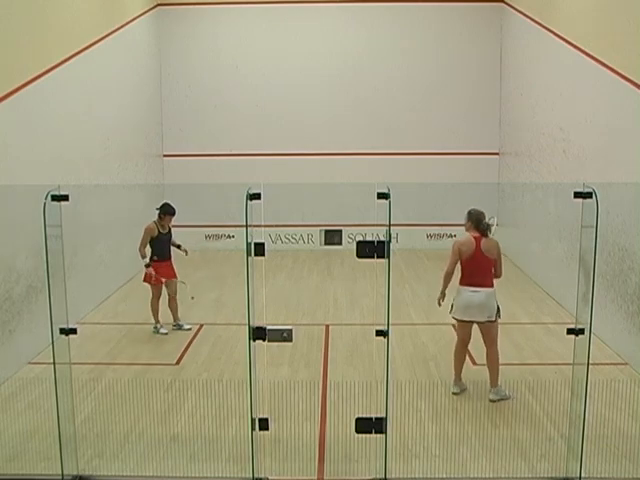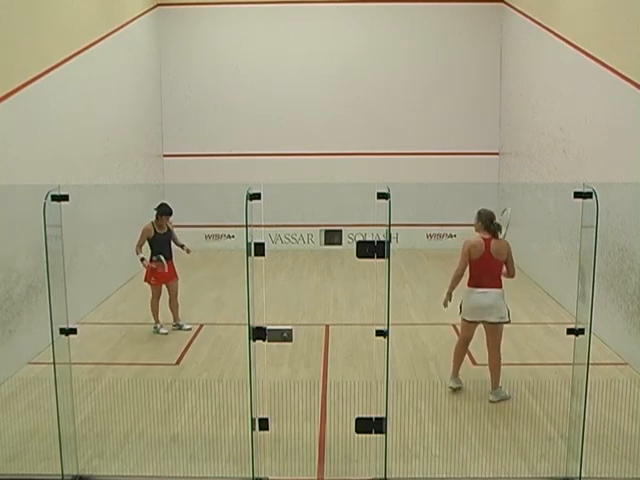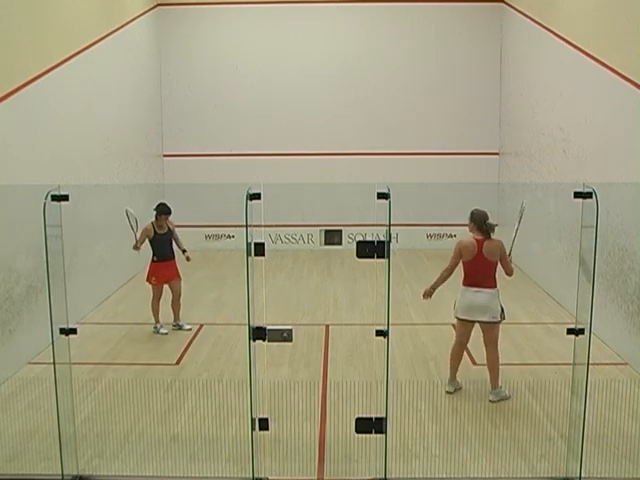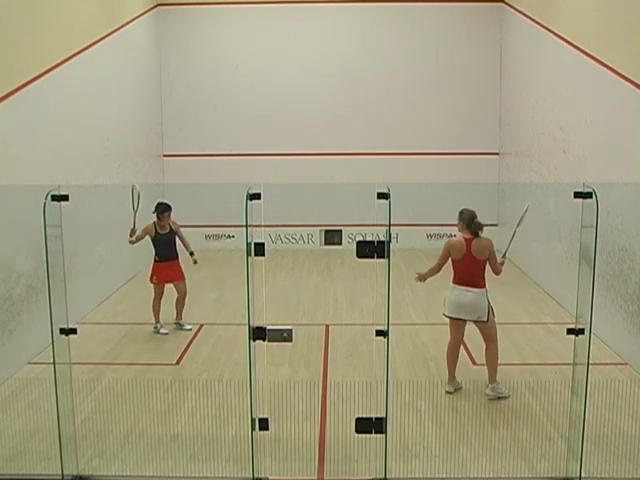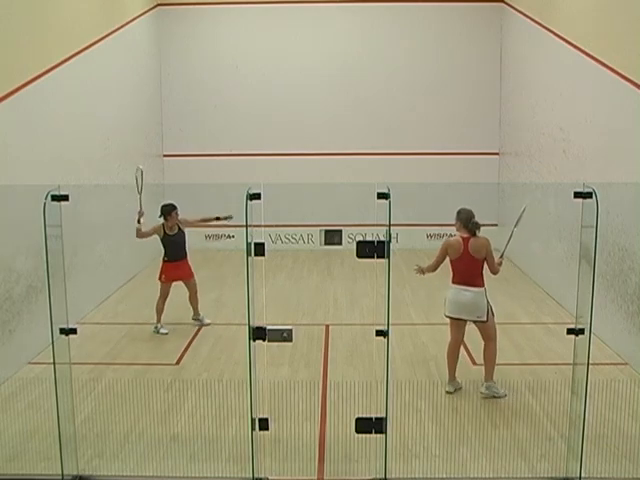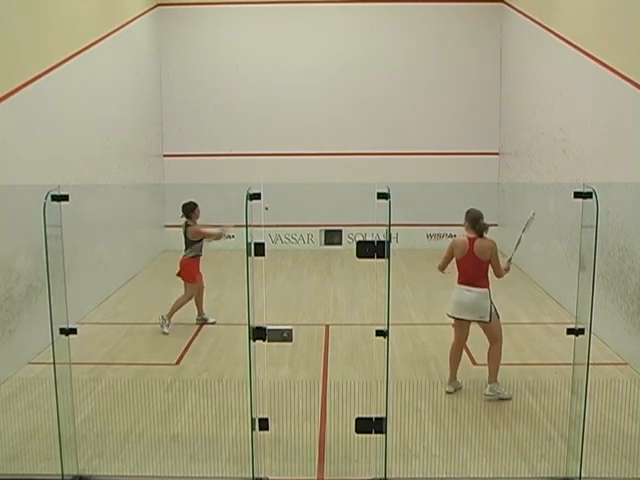
dt=0.3s
person 1, frame 1
left shoulder: (461, 243)
right shoulder: (494, 244)
left elbow: (449, 270)
right elbow: (498, 274)
left wrist: (442, 292)
left hip: (465, 294)
right hip: (486, 296)
left knee: (462, 342)
right knee: (491, 345)
left ankle: (457, 383)
right ankle: (495, 389)
person 1, frame 2
left shoulder: (470, 243)
right shoulder: (504, 245)
left elbow: (460, 271)
right elbow: (511, 274)
left wrist: (449, 293)
left hip: (473, 296)
right hip: (495, 298)
left knee: (463, 339)
right knee: (494, 347)
left ankle: (454, 378)
right ankle: (495, 390)
person 1, frame 3
left shoulder: (463, 244)
right shoulder: (497, 245)
left elbow: (448, 271)
right elbow: (509, 272)
left wrist: (432, 288)
right wrist: (508, 261)
left hip: (468, 296)
right hip: (489, 297)
left knee: (460, 342)
right knee: (491, 346)
left ankle: (452, 382)
right ankle: (495, 390)
person 1, frame 4
left shoulder: (452, 243)
right shoulder: (486, 243)
left elbow: (437, 268)
right elbow: (497, 271)
left wrist: (424, 276)
right wrist: (501, 263)
left hip: (457, 295)
right hip: (478, 297)
left knee: (455, 340)
right knee: (491, 341)
left ankle: (451, 382)
right ankle: (492, 385)
person 1, frame 5
left shoulder: (450, 243)
right shoulder: (483, 242)
left elbow: (434, 267)
right elbow: (494, 271)
left wrist: (422, 270)
right wrist: (499, 264)
left hip: (456, 294)
right hip: (477, 296)
left knee: (455, 340)
right knee: (490, 340)
left ankle: (451, 382)
right ankle: (488, 384)
person 1, frame 6
left shoulder: (457, 243)
right shoulder: (489, 244)
left elbow: (441, 267)
right elbow: (499, 274)
left wrist: (442, 268)
right wrist: (506, 268)
left hip: (460, 294)
right hip: (480, 297)
left knee: (459, 340)
right knee: (496, 341)
left ankle: (452, 382)
right ankle: (492, 386)
person 2, frame 1
left shoulder: (168, 225)
right shoulder: (151, 228)
right elbow: (142, 248)
left wrist: (179, 246)
right wrist: (147, 266)
left hip: (168, 264)
right hip: (156, 266)
left knee: (173, 294)
right knee: (156, 296)
left ankle: (177, 322)
right ankle: (157, 325)
person 2, frame 2
left shoulder: (169, 225)
right shoulder: (148, 228)
left elbow: (174, 239)
right elbow: (138, 247)
left wrist: (183, 246)
right wrist: (142, 259)
left hip: (169, 264)
right hip: (156, 266)
left knee: (174, 294)
right knee: (156, 296)
left ankle: (177, 322)
right ankle: (157, 325)
person 2, frame 3
left shoulder: (170, 224)
right shoulder: (149, 229)
left elbow: (177, 240)
right elbow: (137, 245)
left wrist: (184, 252)
right wrist: (136, 246)
left hip: (171, 264)
right hip: (157, 266)
left knee: (177, 294)
right knee: (157, 296)
left ankle: (177, 322)
right ankle: (157, 325)
person 2, frame 4
left shoulder: (173, 224)
right shoulder: (150, 228)
left elbow: (183, 239)
right elbow: (133, 241)
left wrist: (191, 253)
right wrist: (132, 236)
left hip: (174, 264)
right hip: (160, 266)
left knee: (183, 293)
right knee: (158, 296)
left ankle: (178, 321)
right ankle: (157, 324)
person 2, frame 5
left shoulder: (181, 222)
right shoulder: (159, 228)
left elbow: (200, 220)
right elbow: (139, 235)
left wrist: (219, 218)
right wrist: (139, 221)
left hip: (183, 263)
right hip: (169, 265)
left knee: (193, 290)
right knee: (163, 295)
left ankle: (197, 316)
right ankle: (158, 324)
person 2, frame 6
left shoulder: (189, 225)
right shoulder: (194, 229)
right elbow: (213, 236)
left hip: (189, 260)
right hip: (191, 263)
left knee: (200, 288)
right knee: (189, 295)
left ankle: (201, 316)
right ankle: (166, 318)
